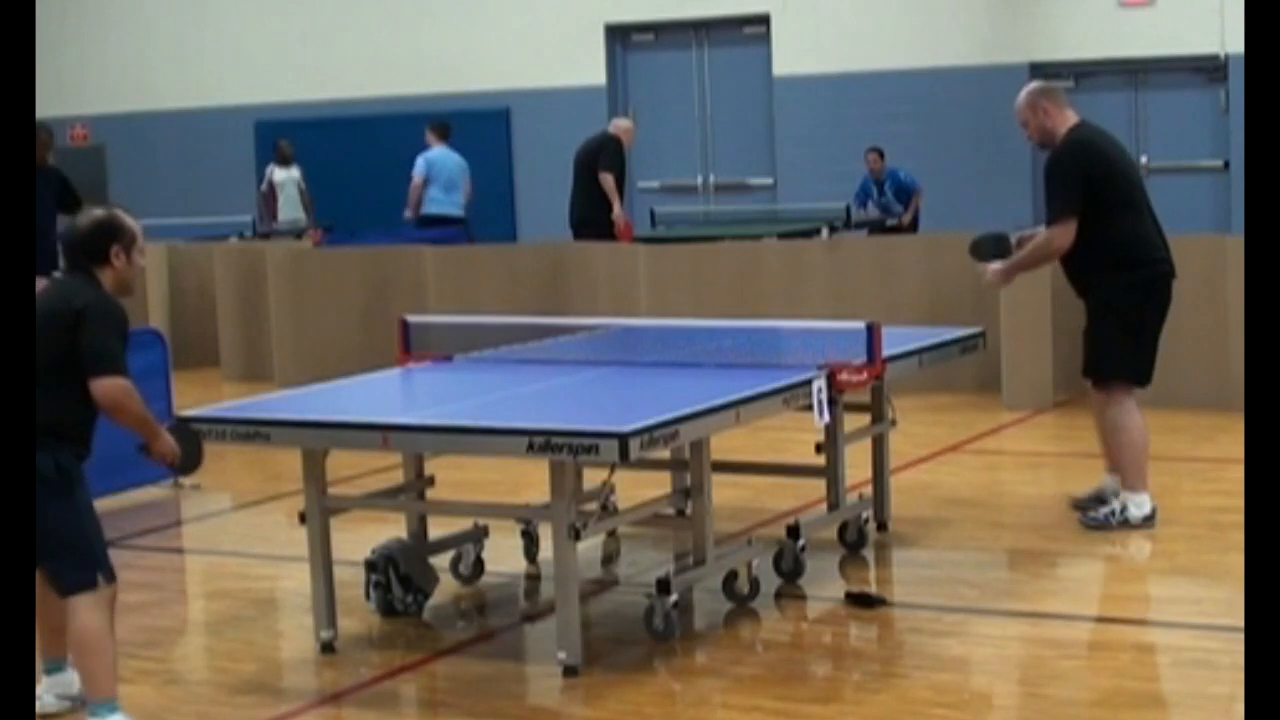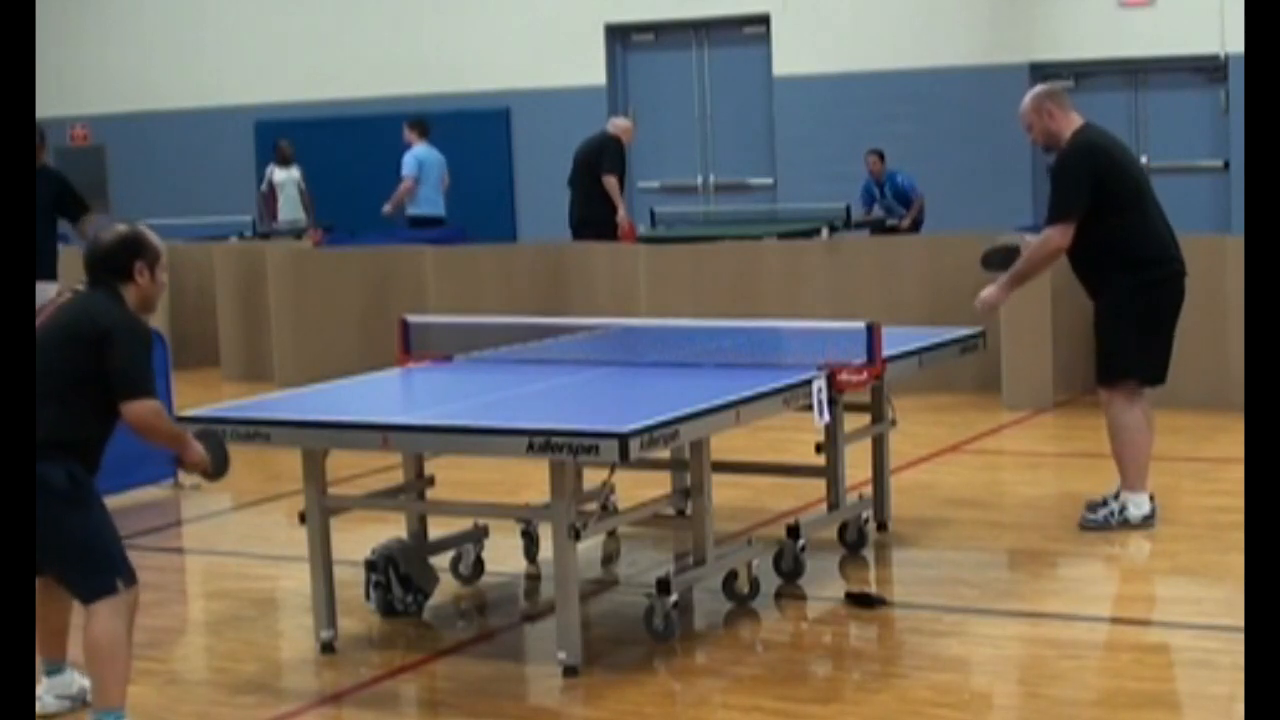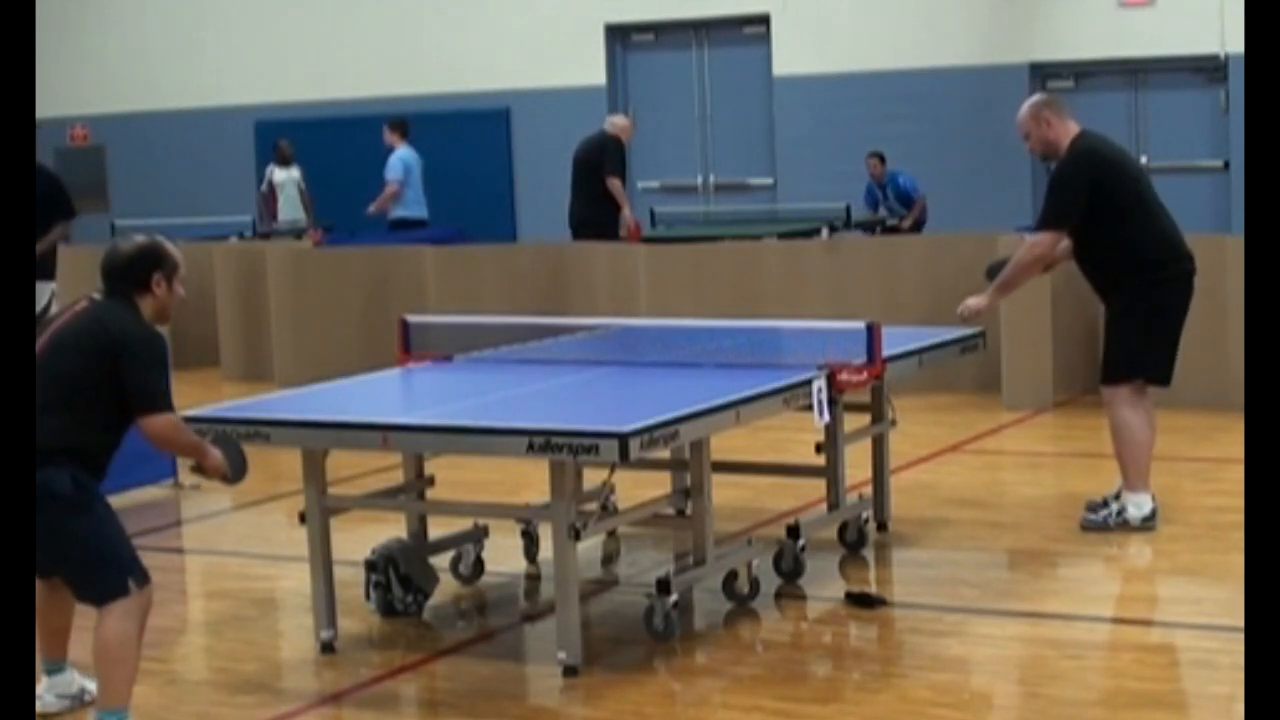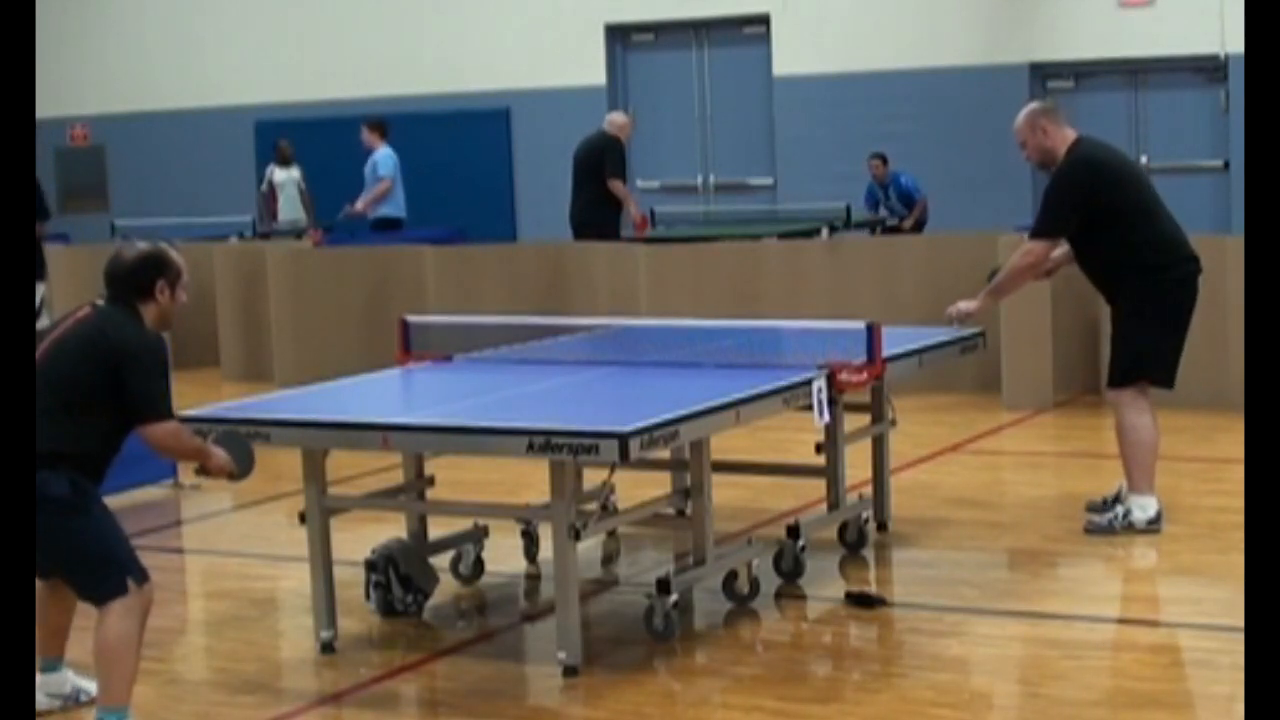
dt=0.7s
person 1, frame 1
left shoulder: (55, 297)
right shoulder: (98, 308)
right elbow: (110, 391)
right wrist: (156, 436)
left hip: (45, 455)
right hip: (46, 459)
left knee: (55, 568)
right knee: (90, 586)
person 1, frame 2
left shoulder: (70, 310)
right shoulder: (122, 325)
right elbow: (140, 412)
right wrist: (185, 445)
left hip: (44, 464)
right hip: (47, 471)
left knee: (57, 569)
right knee: (112, 591)
person 1, frame 3
left shoulder: (83, 316)
right shoulder: (137, 336)
right elbow: (158, 425)
right wrist: (204, 452)
left hip: (45, 470)
right hip: (50, 477)
left knee: (61, 569)
right knee: (126, 594)
person 1, frame 4
left shoulder: (87, 322)
right shoulder: (139, 342)
right elbow: (160, 433)
right wrist: (207, 454)
left hip: (46, 473)
right hip: (48, 481)
left knee: (64, 568)
right knee: (127, 593)
person 2, frame 1
left shoulder: (1068, 155)
right shoulder: (1094, 142)
left elbow: (1061, 240)
left wrist: (1009, 268)
right wrist: (1037, 238)
left hip: (1126, 284)
right hip: (1139, 277)
left knee: (1115, 390)
right knee: (1105, 385)
left ankle: (1136, 503)
right ankle: (1116, 485)
person 2, frame 2
left shoulder: (1076, 157)
right shoulder: (1097, 145)
left elbow: (1057, 239)
left wrist: (1005, 285)
right wrist: (1037, 250)
left hip: (1137, 285)
right hip: (1150, 278)
left knee: (1118, 390)
right knee: (1129, 389)
left ankle: (1135, 504)
right ankle: (1133, 492)
person 2, frame 3
left shoulder: (1077, 165)
right shoulder: (1092, 154)
left elbow: (1040, 246)
left wrist: (989, 296)
right wrist: (1055, 257)
left hip: (1148, 284)
right hip: (1156, 279)
left knee: (1120, 390)
right knee: (1132, 388)
left ankle: (1137, 505)
right ankle: (1135, 492)
person 2, frame 4
left shoulder: (1075, 172)
right shoulder: (1091, 160)
left elbow: (1032, 255)
left wrist: (981, 301)
right wrist: (1056, 261)
left hip: (1155, 286)
right hip: (1159, 281)
left knee: (1126, 393)
right knee: (1132, 390)
left ankle: (1142, 507)
right ankle: (1136, 492)
